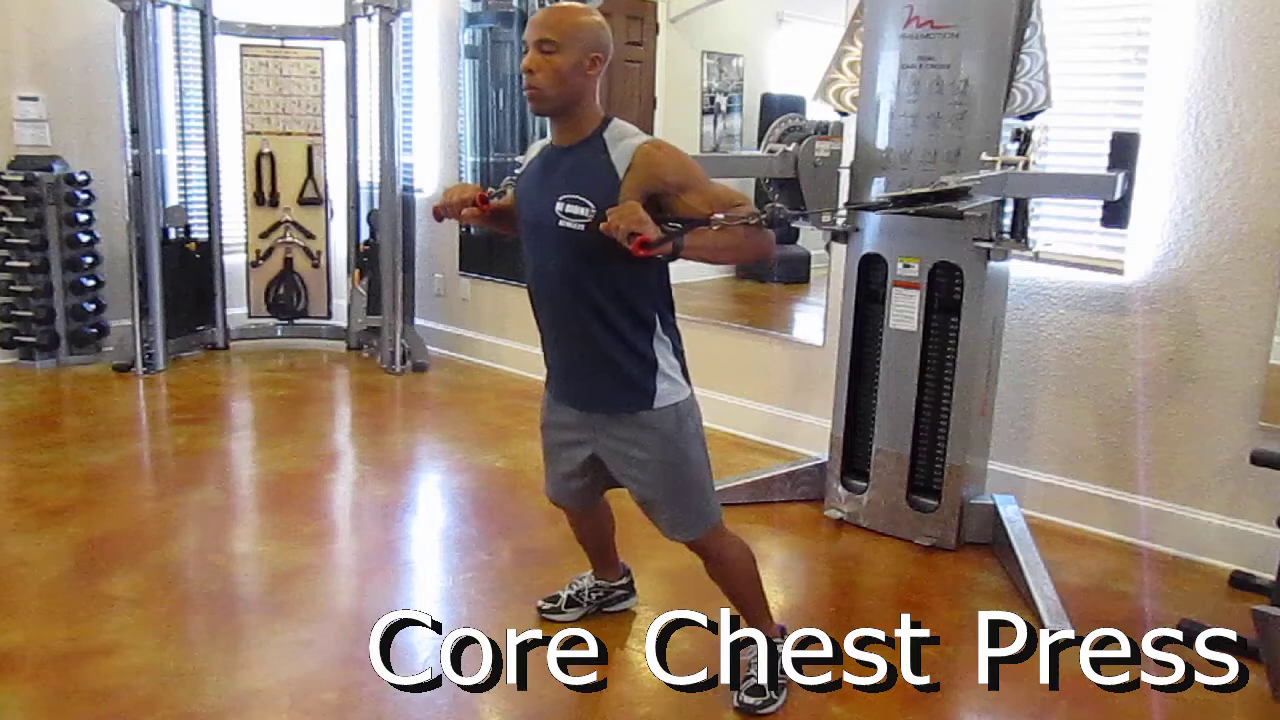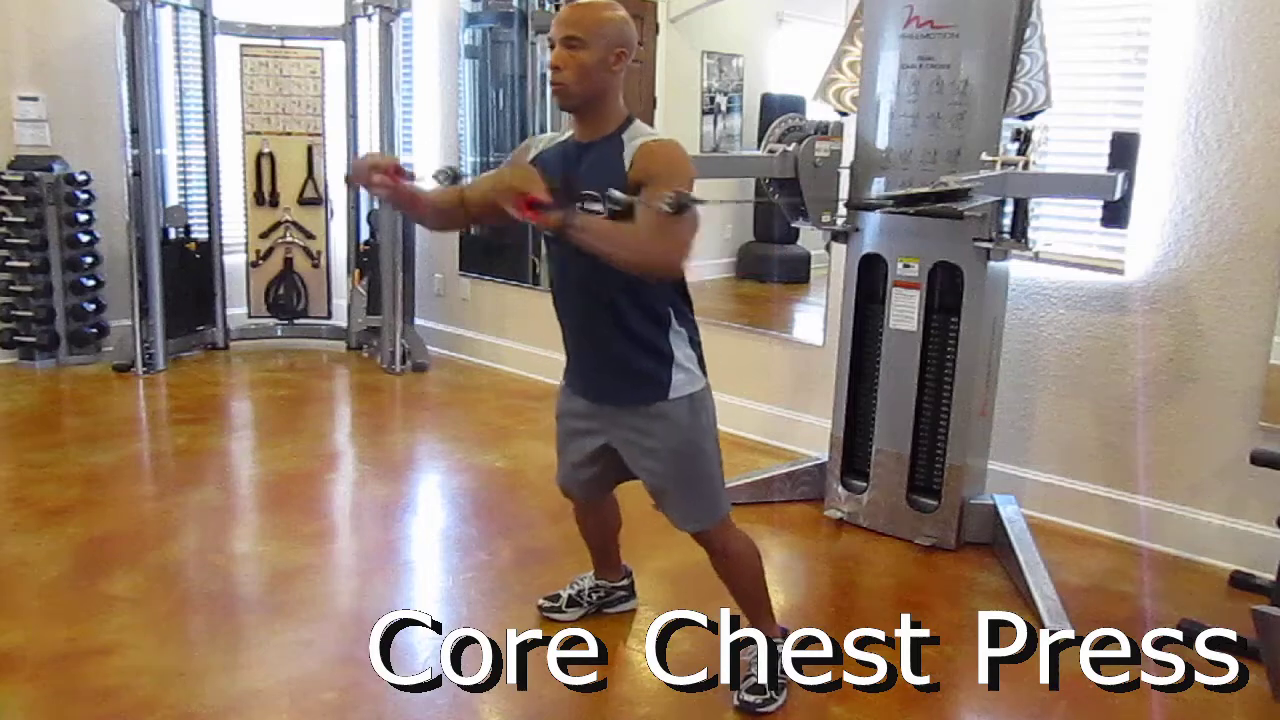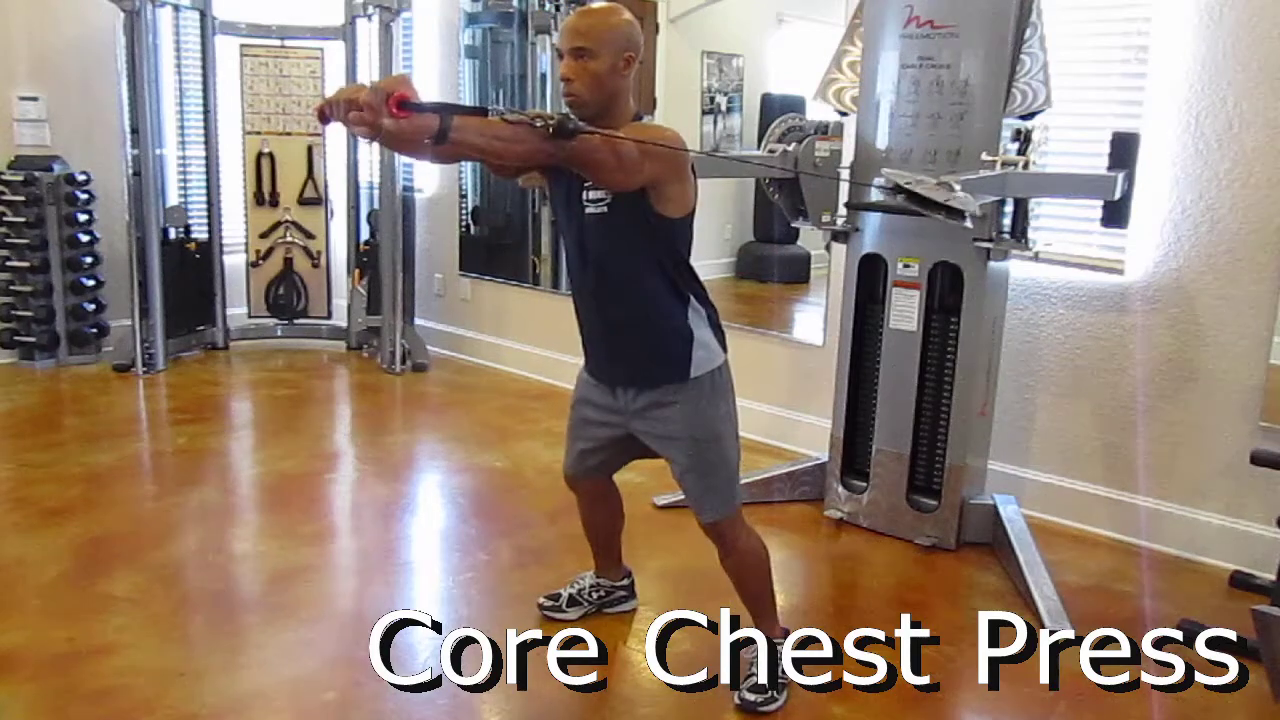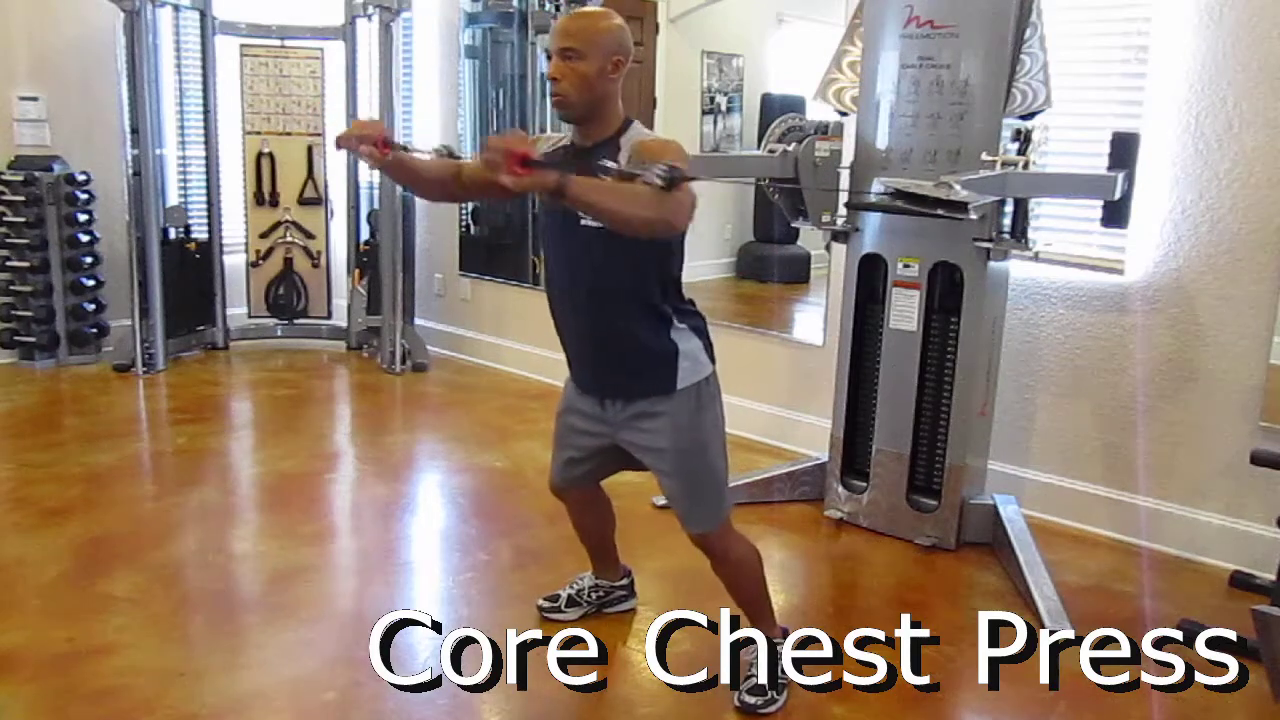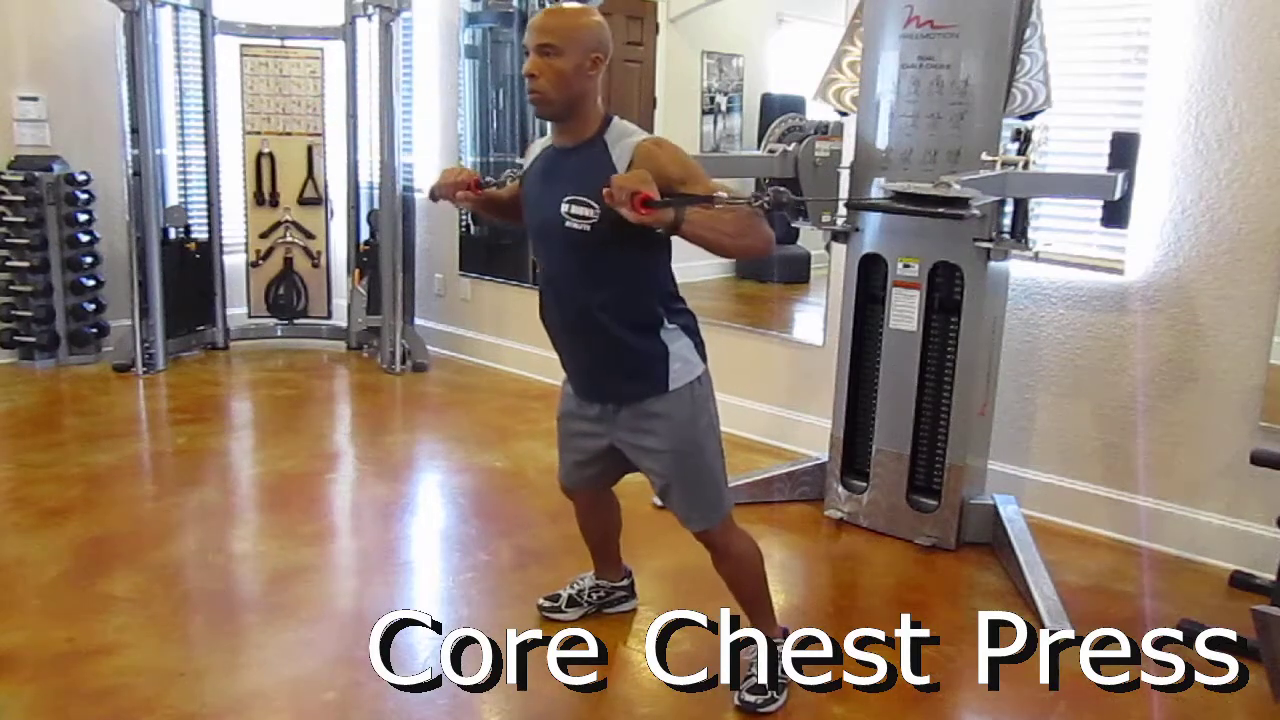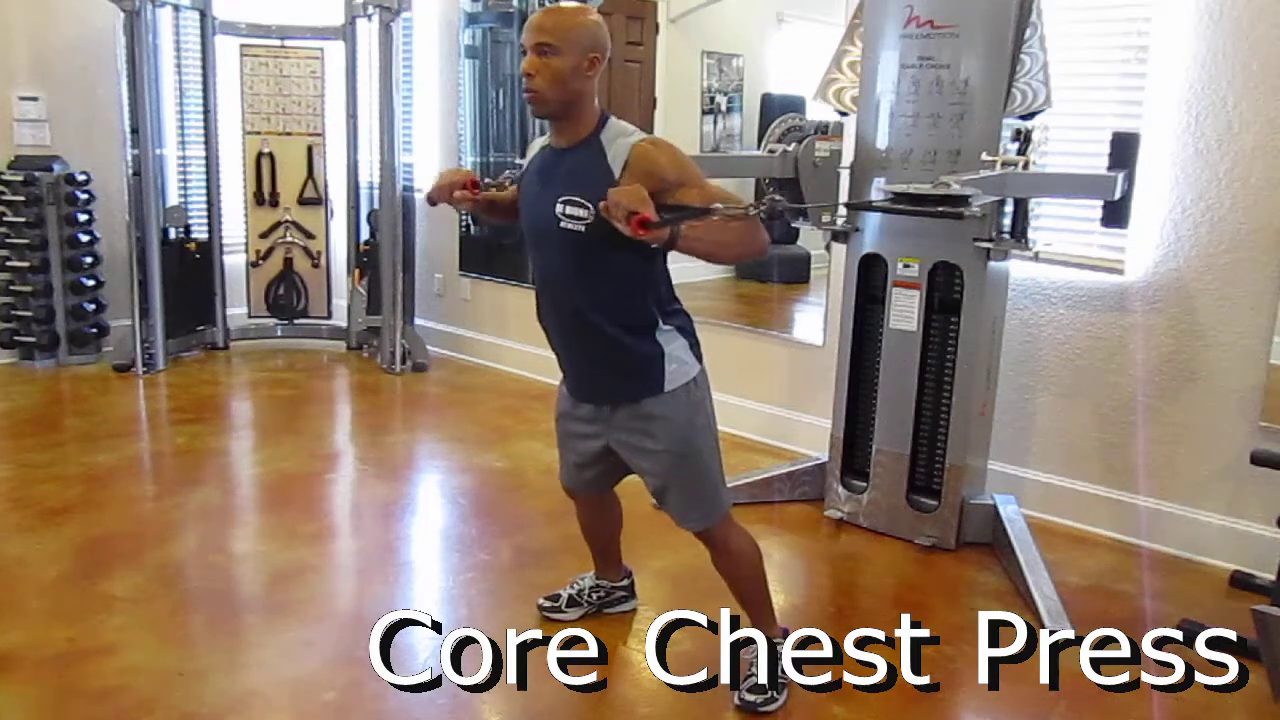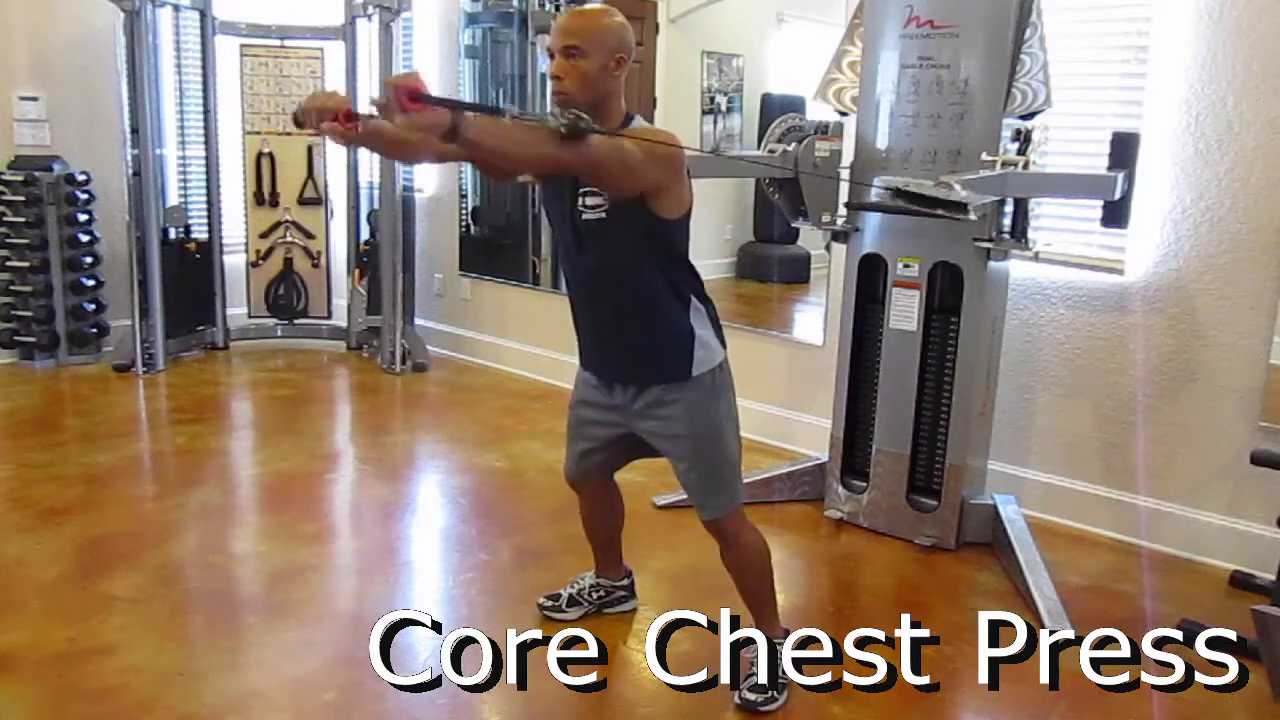
dt=0.5s
person 1, frame 1
left shoulder: (643, 161)
right shoulder: (536, 161)
left elbow: (757, 236)
left wrist: (666, 240)
right wrist: (478, 209)
left hip: (643, 399)
right hip: (566, 390)
left knee: (701, 533)
right knee: (573, 496)
left ankle: (768, 644)
right ankle: (610, 584)
person 1, frame 2
left shoulder: (657, 157)
right shoulder: (543, 154)
left elbow: (662, 258)
right elbow: (454, 211)
left wrist: (558, 216)
right wrist: (402, 192)
left hip: (661, 389)
right hip: (585, 382)
left knee: (710, 526)
right knee: (583, 489)
left ankle: (769, 643)
right ankle: (612, 584)
person 1, frame 3
left shoulder: (655, 149)
right shoulder: (555, 146)
left elbow: (550, 144)
right elbow: (463, 145)
left wrist: (429, 123)
right wrist: (379, 122)
left hip: (682, 376)
right hip: (606, 370)
left knee: (720, 519)
right knee: (585, 475)
left ankle: (770, 644)
right ankle: (611, 583)
person 1, frame 4
left shoulder: (653, 154)
right shoulder: (549, 152)
left elbow: (665, 215)
right elbow: (454, 183)
left wrist: (554, 182)
right wrist: (388, 157)
left hip: (668, 385)
right hip: (591, 380)
left knee: (709, 528)
right knee: (570, 483)
left ankle: (769, 643)
right ankle: (610, 583)
person 1, frame 5
left shoulder: (645, 156)
right shoulder: (541, 156)
left elbow: (756, 235)
left wrist: (666, 216)
right wrist: (478, 196)
left hip: (659, 384)
right hip: (585, 382)
left knee: (711, 524)
right knee: (582, 486)
left ankle: (770, 644)
right ankle: (612, 584)
person 1, frame 6
left shoulder: (641, 157)
right shoulder: (539, 157)
left elbow: (751, 236)
left wrist: (664, 229)
right wrist: (479, 199)
left hip: (655, 385)
right hip: (582, 382)
left knee: (709, 524)
right knee: (584, 489)
left ankle: (770, 644)
right ankle: (612, 584)
person 1, frame 7
left shoulder: (654, 153)
right shoulder: (545, 145)
left elbow: (577, 158)
right elbow: (446, 148)
left wrist: (449, 122)
right wrist: (350, 123)
left hip: (682, 373)
right hip: (604, 369)
left knee: (723, 516)
right knee: (586, 475)
left ankle: (770, 643)
right ankle: (611, 583)
